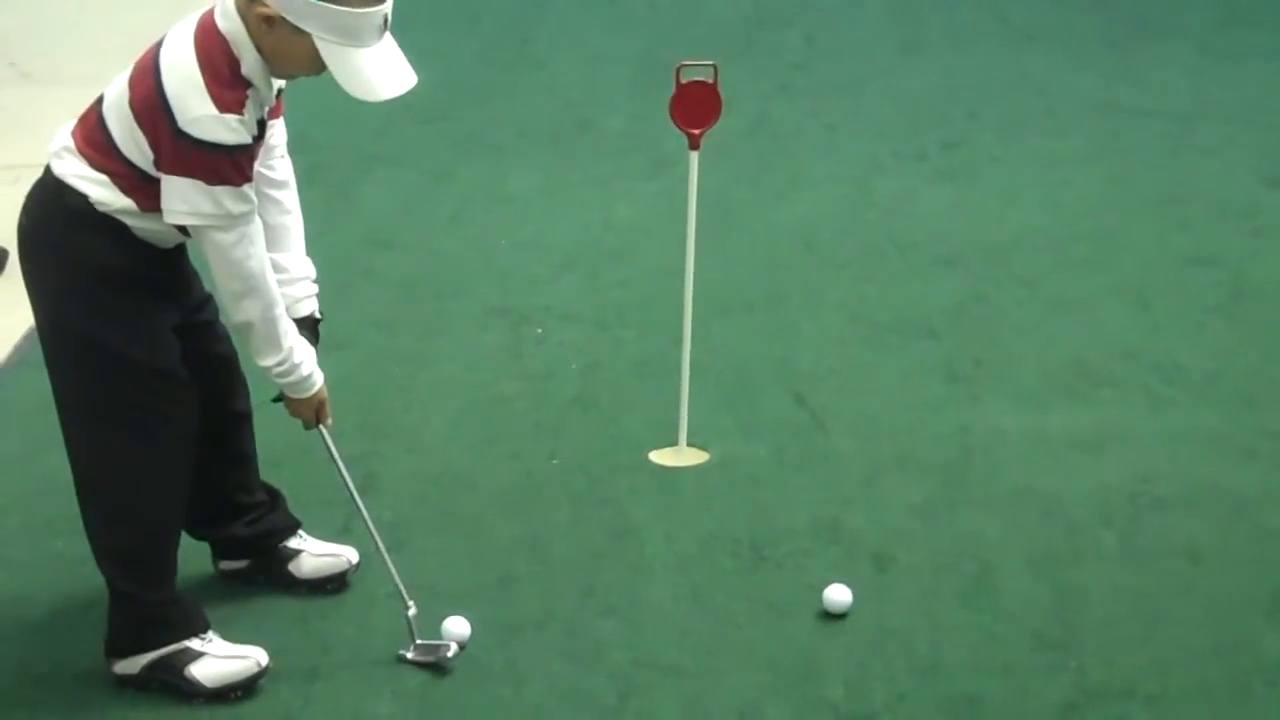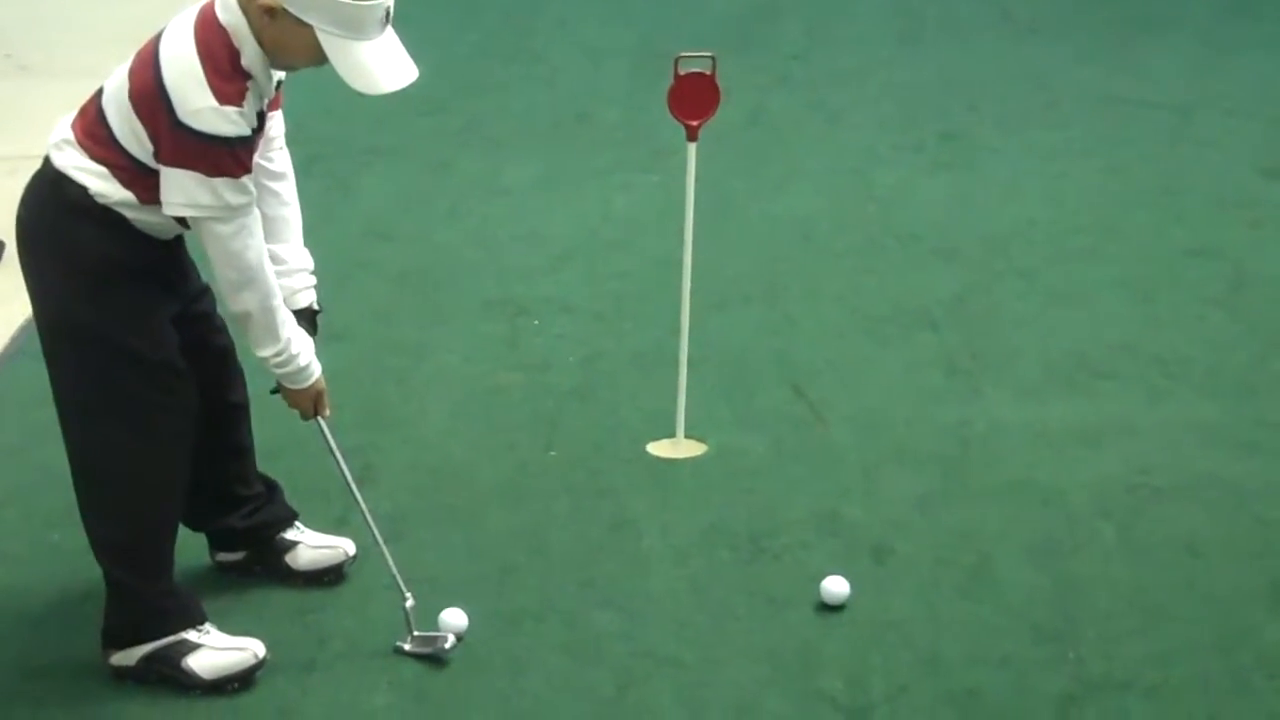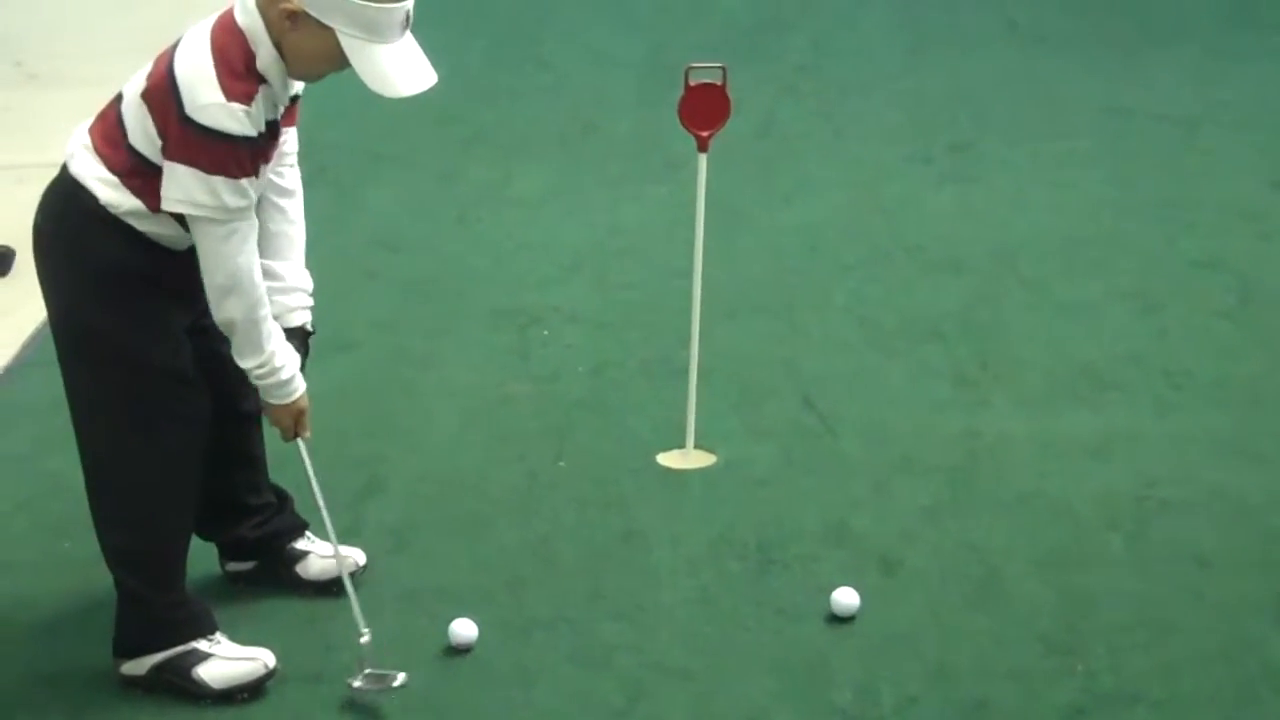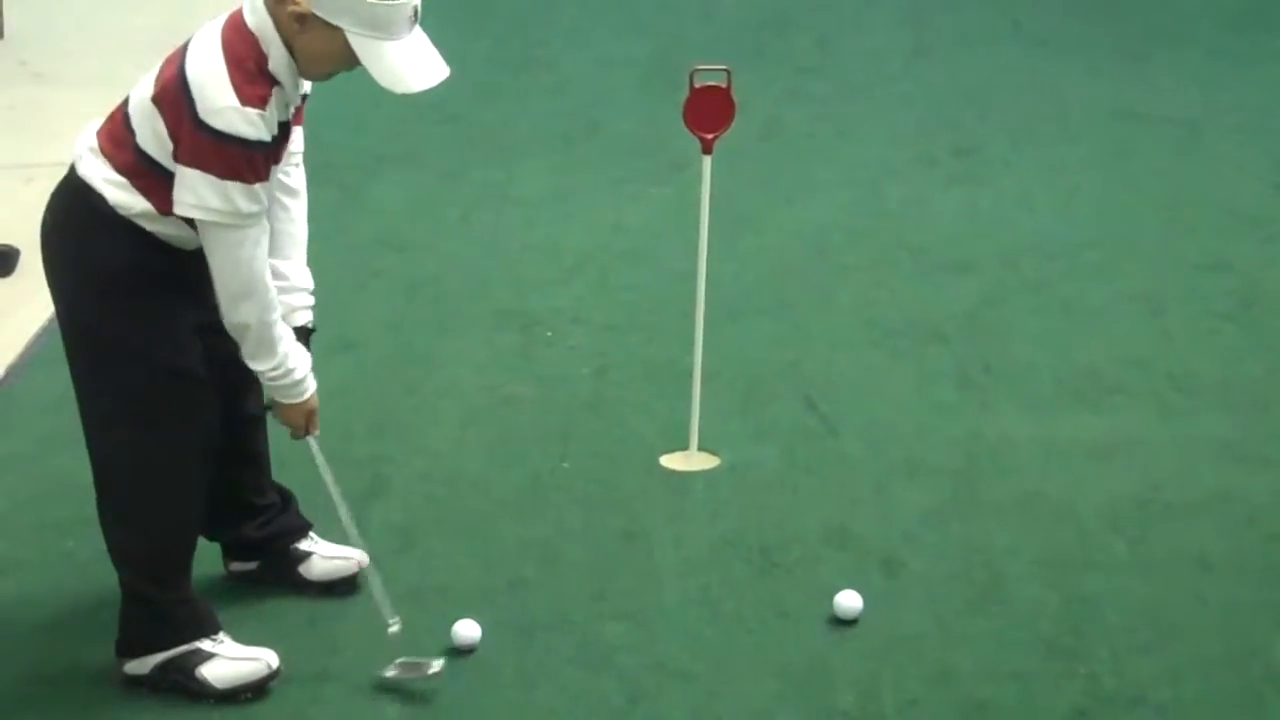
dt=0.4s
person 1, frame 1
right shoulder: (205, 102)
left elbow: (271, 175)
right elbow: (237, 259)
left wrist: (300, 311)
right wrist: (296, 371)
left hip: (140, 231)
right hip: (84, 244)
left knee: (214, 382)
right knee: (137, 427)
left ankle: (251, 536)
right ankle: (148, 635)
person 1, frame 2
right shoulder: (205, 95)
left elbow: (270, 168)
right elbow: (236, 252)
left wrist: (299, 300)
right wrist: (294, 360)
left hip: (138, 223)
right hip: (82, 235)
left knee: (211, 373)
right knee: (137, 418)
left ankle: (248, 528)
right ankle: (146, 627)
person 1, frame 3
right shoulder: (216, 96)
left elbow: (279, 185)
right elbow: (230, 259)
left wrist: (292, 322)
right wrist: (280, 377)
left hip: (159, 235)
right hip: (100, 245)
left knee: (224, 388)
right knee: (148, 427)
left ankle: (257, 538)
right ankle: (157, 636)
person 1, frame 4
right shoulder: (229, 101)
left elbow: (283, 184)
right elbow: (241, 264)
left wrist: (295, 320)
right wrist: (290, 377)
left hip: (169, 235)
right hip: (109, 246)
left knee: (231, 387)
right knee: (157, 425)
left ankle: (262, 538)
right ankle: (161, 634)
